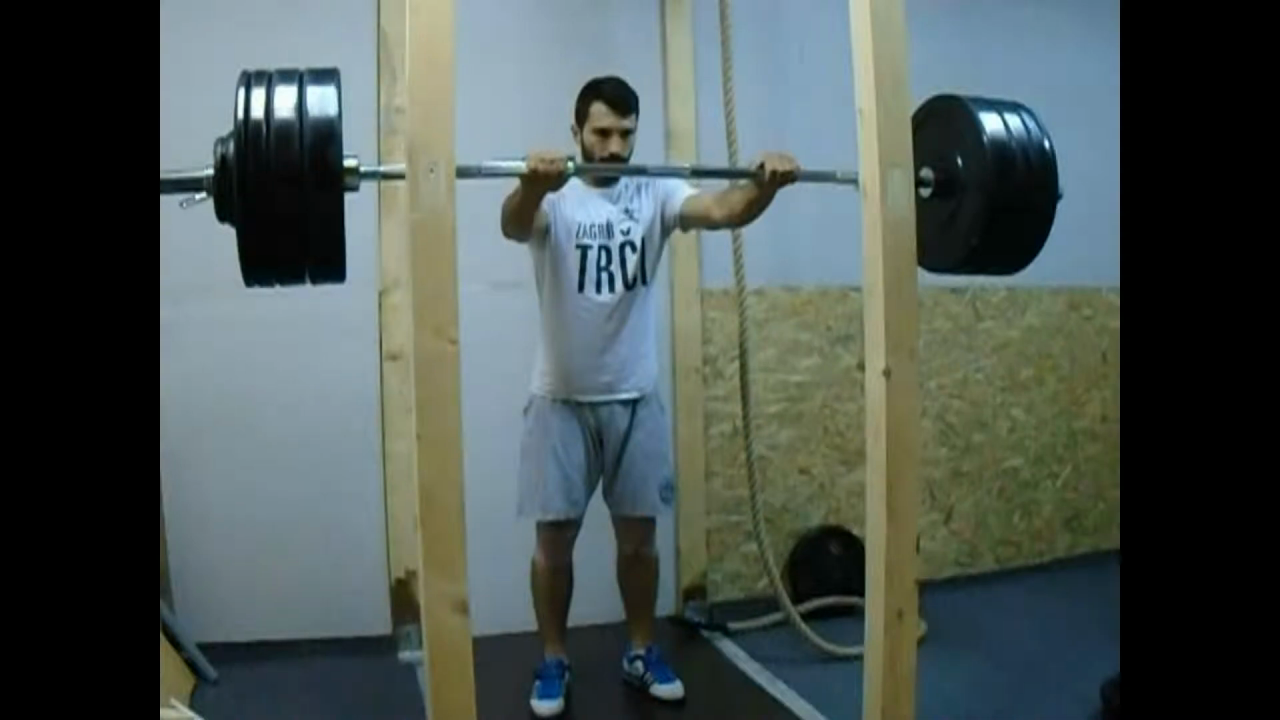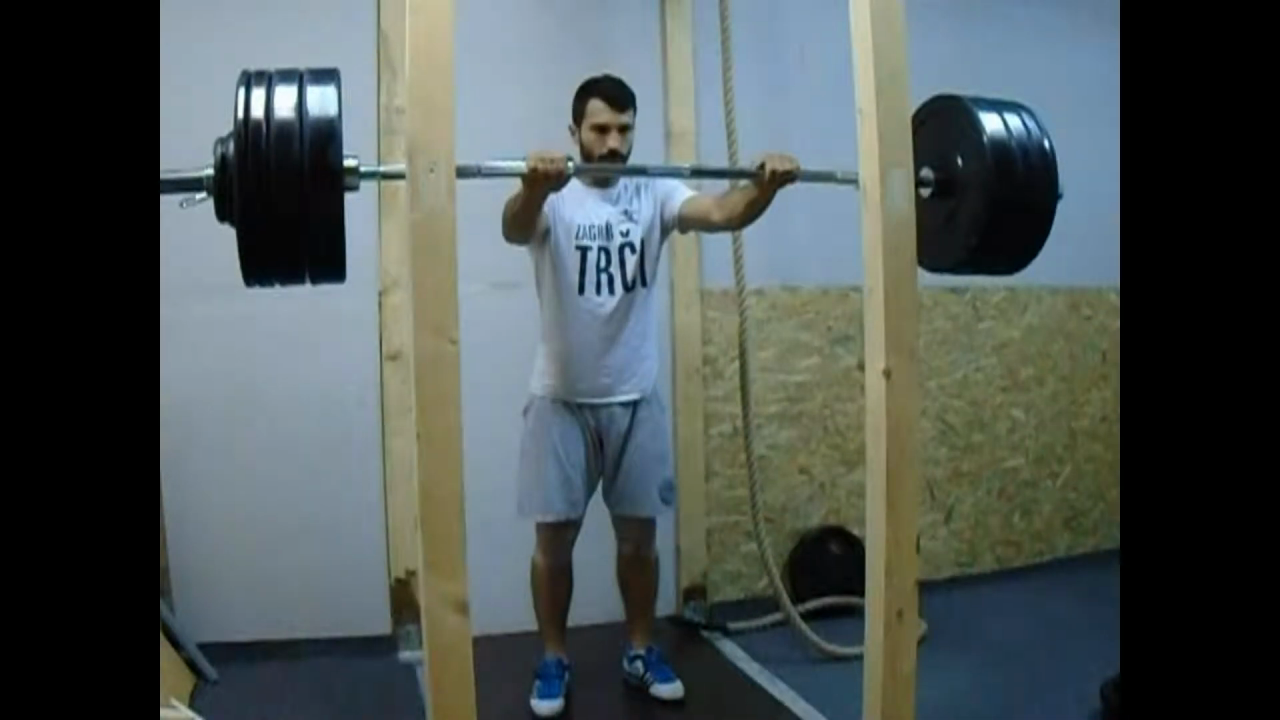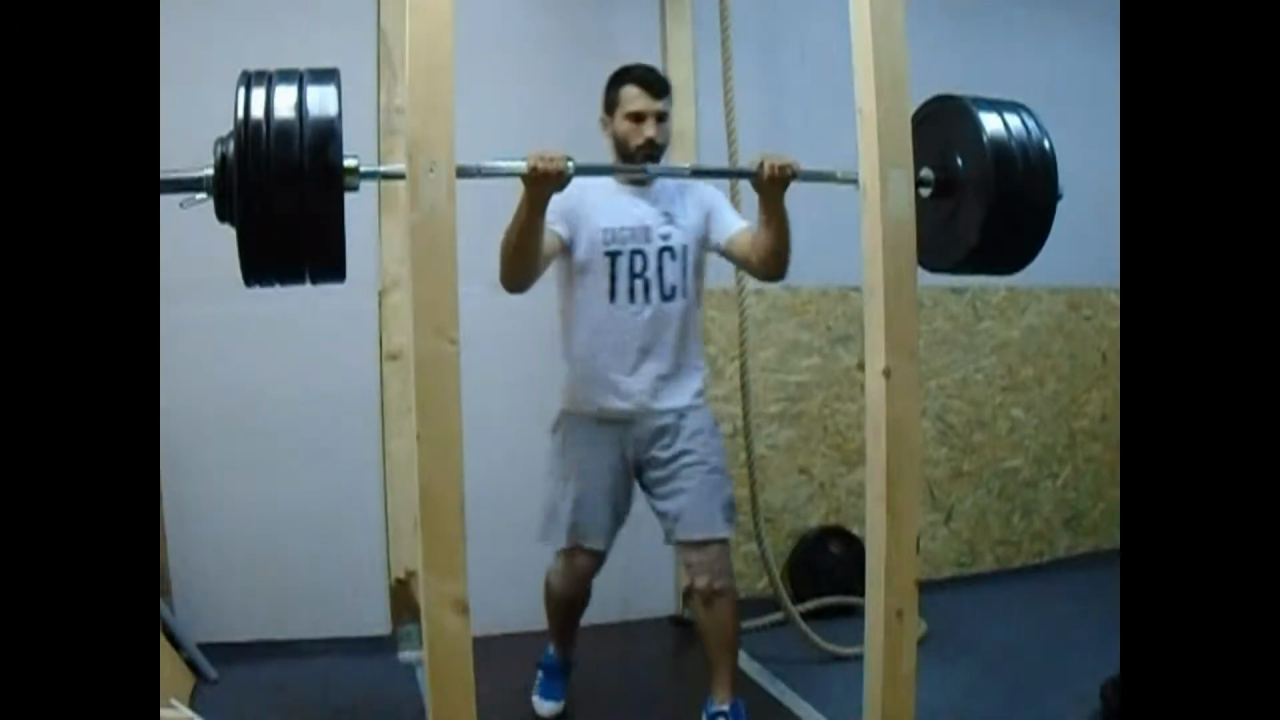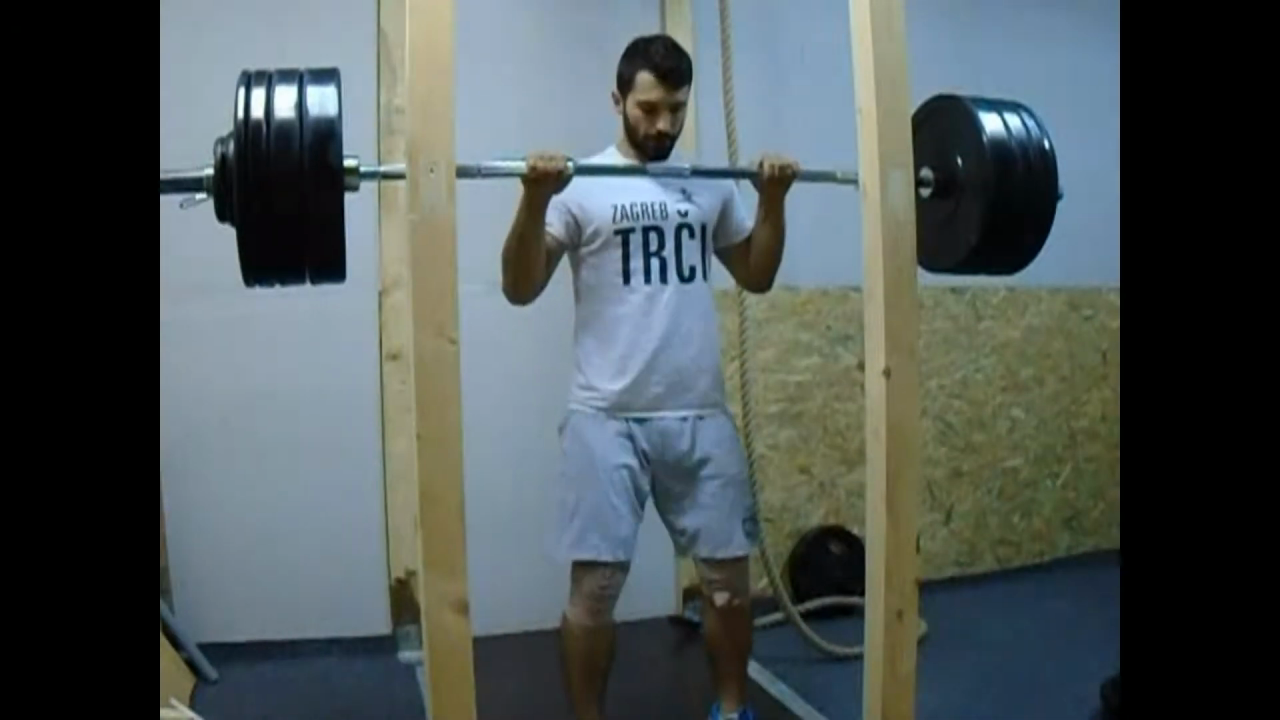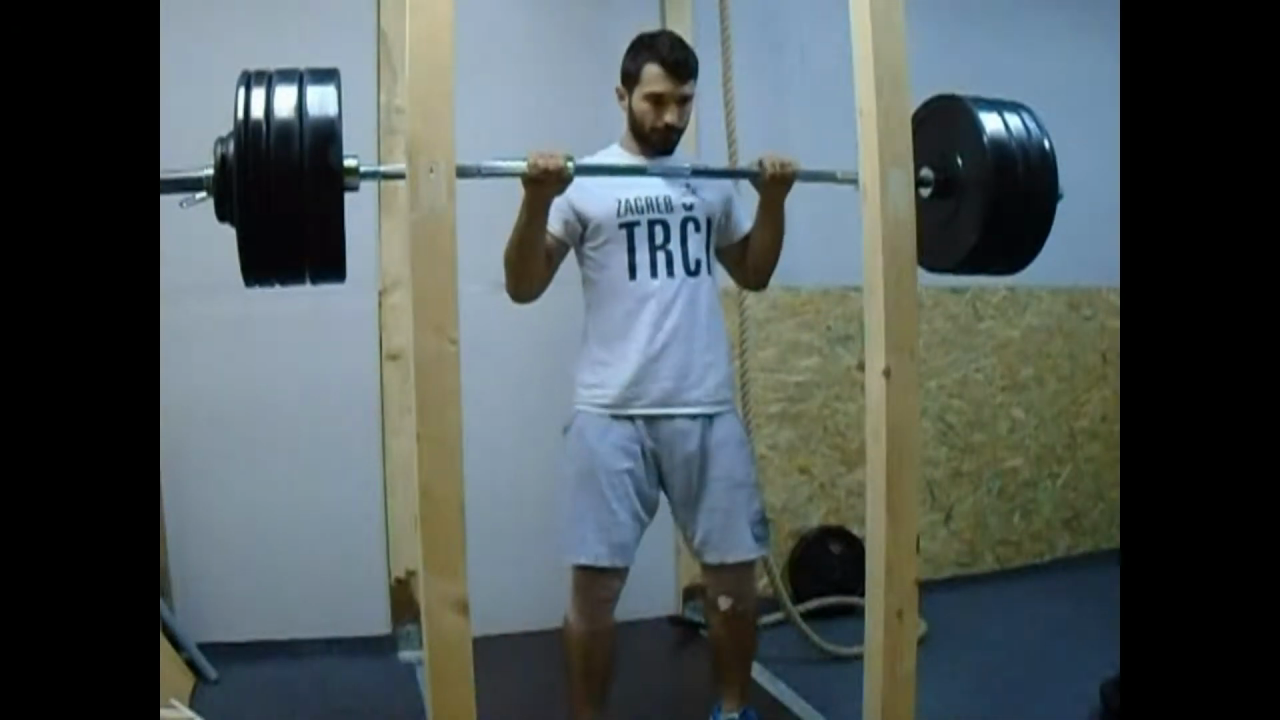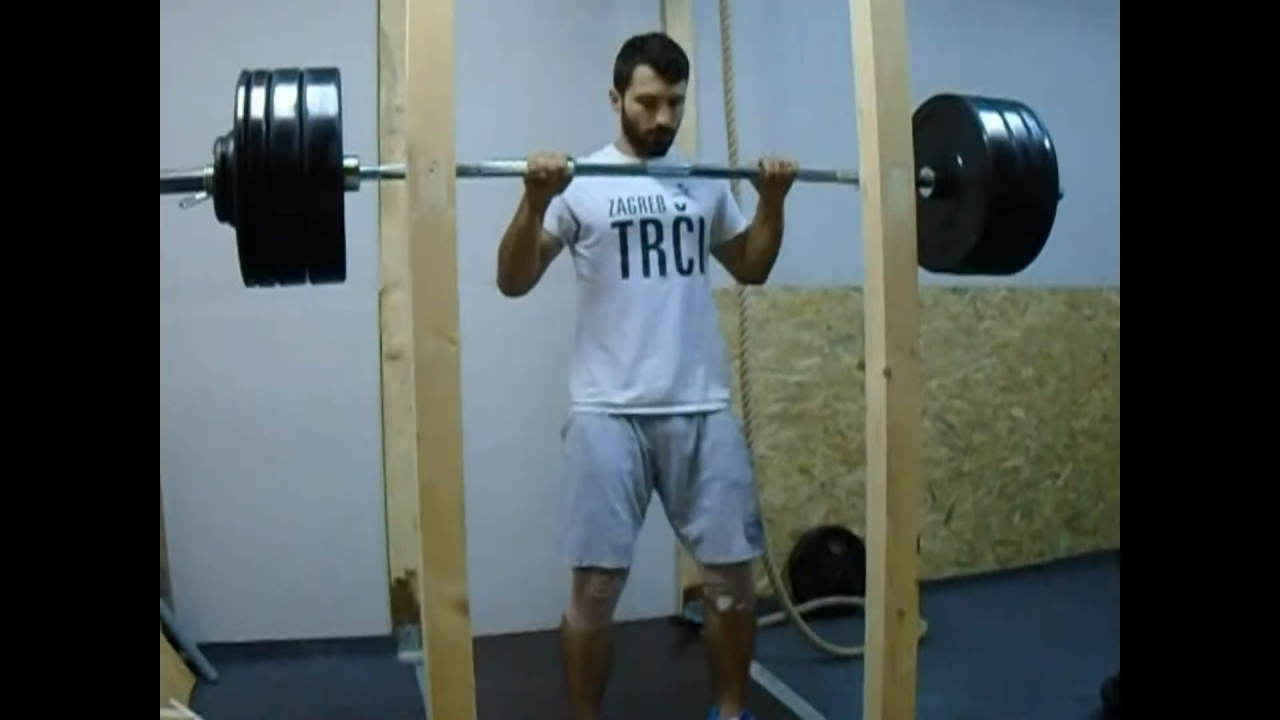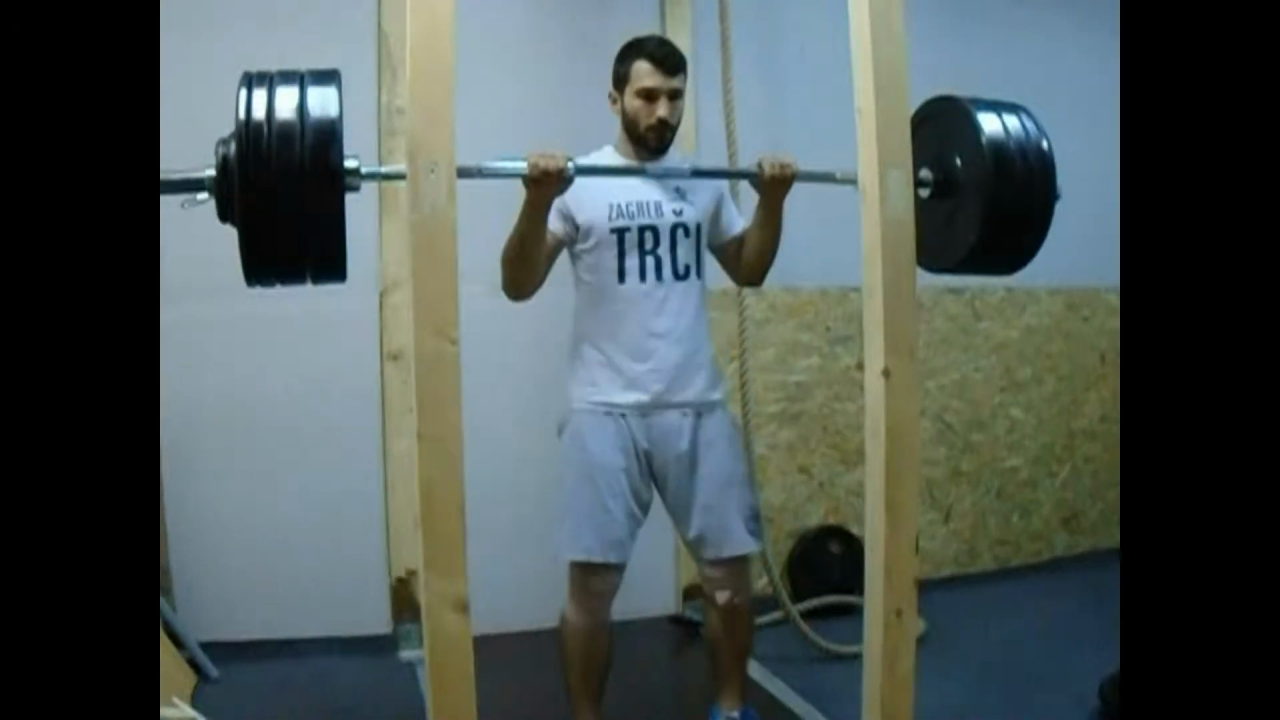
dt=0.7s
person 1, frame 1
left shoulder: (655, 194)
right shoulder: (553, 198)
left elbow: (721, 210)
right elbow: (514, 224)
left wrist: (766, 184)
right wrist: (533, 182)
left hip: (636, 396)
right hip: (562, 397)
left knee: (639, 533)
right knee: (554, 535)
left ankle: (641, 651)
right ankle: (553, 662)
person 1, frame 2
left shoulder: (654, 194)
right shoulder: (552, 198)
left elbow: (721, 213)
right elbow: (513, 228)
left wrist: (766, 185)
right wrist: (535, 184)
left hip: (635, 397)
right hip: (562, 399)
left knee: (639, 534)
right knee: (554, 535)
left ankle: (641, 652)
right ankle: (553, 661)
person 1, frame 3
left shoulder: (697, 199)
right shoulder: (575, 200)
left elbow: (768, 266)
right elbow: (515, 277)
left wrist: (773, 199)
right wrist: (535, 197)
left hip: (680, 413)
right hip: (595, 414)
left knee: (709, 560)
right knee: (577, 562)
right ankle: (558, 656)
person 1, frame 4
left shoulder: (712, 186)
right shoulder: (580, 186)
left elbow: (756, 275)
right elbow: (520, 289)
left wrist: (772, 201)
right wrist: (534, 200)
left hip: (699, 414)
right hip: (606, 416)
left knee: (728, 573)
right knee: (594, 583)
person 1, frame 5
left shoulder: (713, 182)
right shoulder: (585, 184)
left elbow: (753, 273)
right elbow: (524, 286)
left wrist: (774, 199)
right wrist: (535, 200)
left hip: (707, 410)
right hip: (613, 415)
left knee: (734, 575)
right knee: (595, 585)
person 1, frame 6
left shoulder: (707, 182)
right shoulder: (580, 182)
left elbow: (751, 269)
right elbow: (514, 280)
left wrist: (773, 200)
right wrist: (535, 200)
left hip: (703, 410)
right hip: (609, 413)
left knee: (733, 576)
right knee: (595, 586)
person 1, frame 7
left shoulder: (704, 184)
right shoulder: (579, 184)
left elbow: (748, 270)
right elbow: (518, 285)
left wrist: (772, 201)
right wrist: (536, 201)
left hip: (697, 407)
right hip: (605, 411)
left knee: (730, 572)
right knee: (592, 581)
